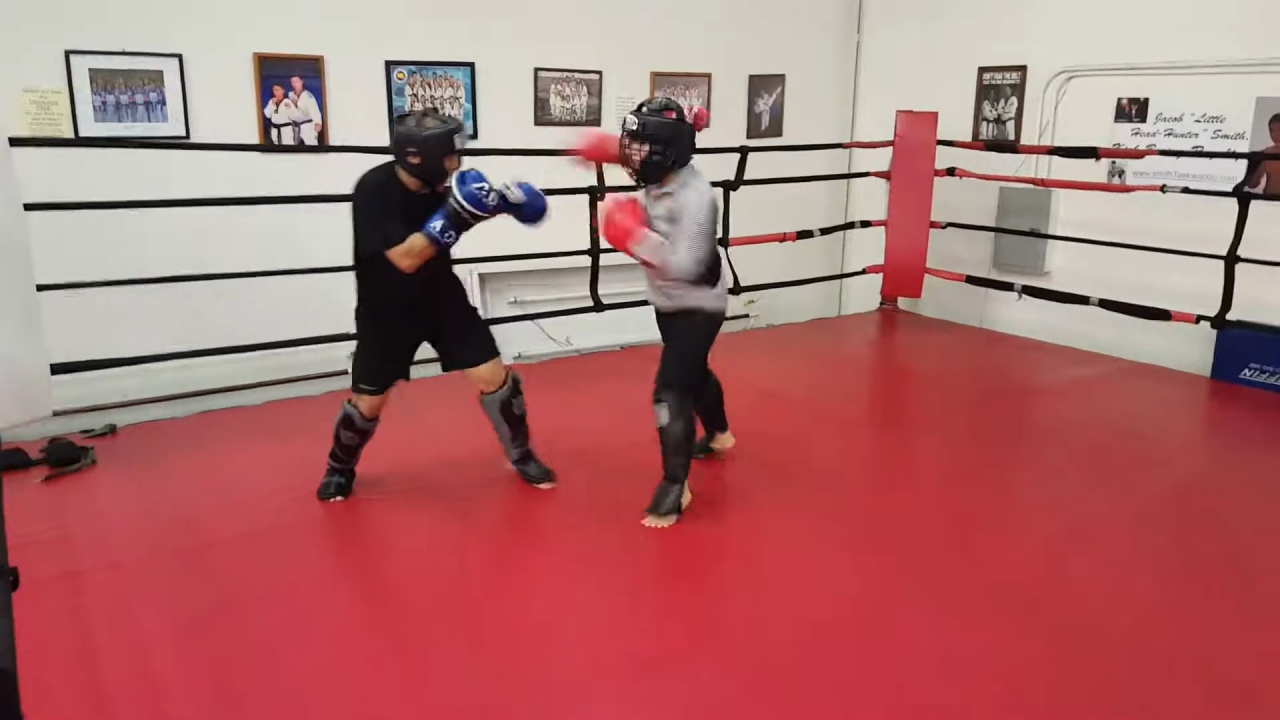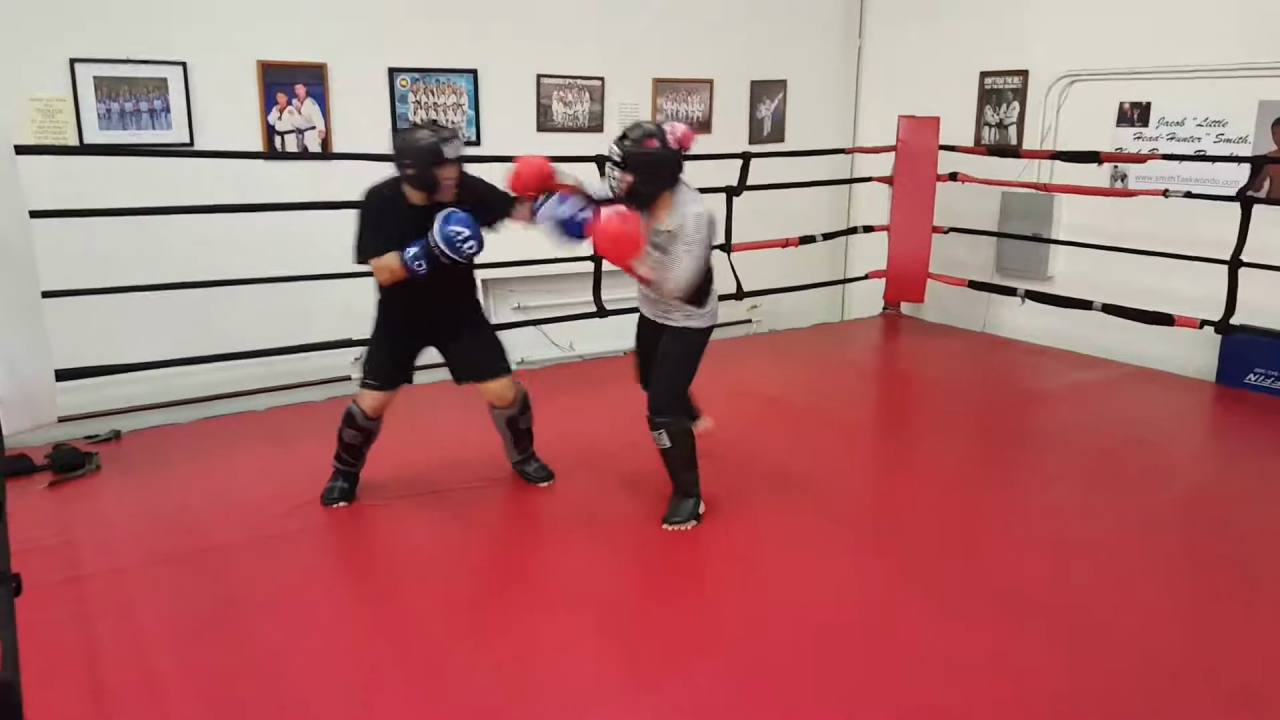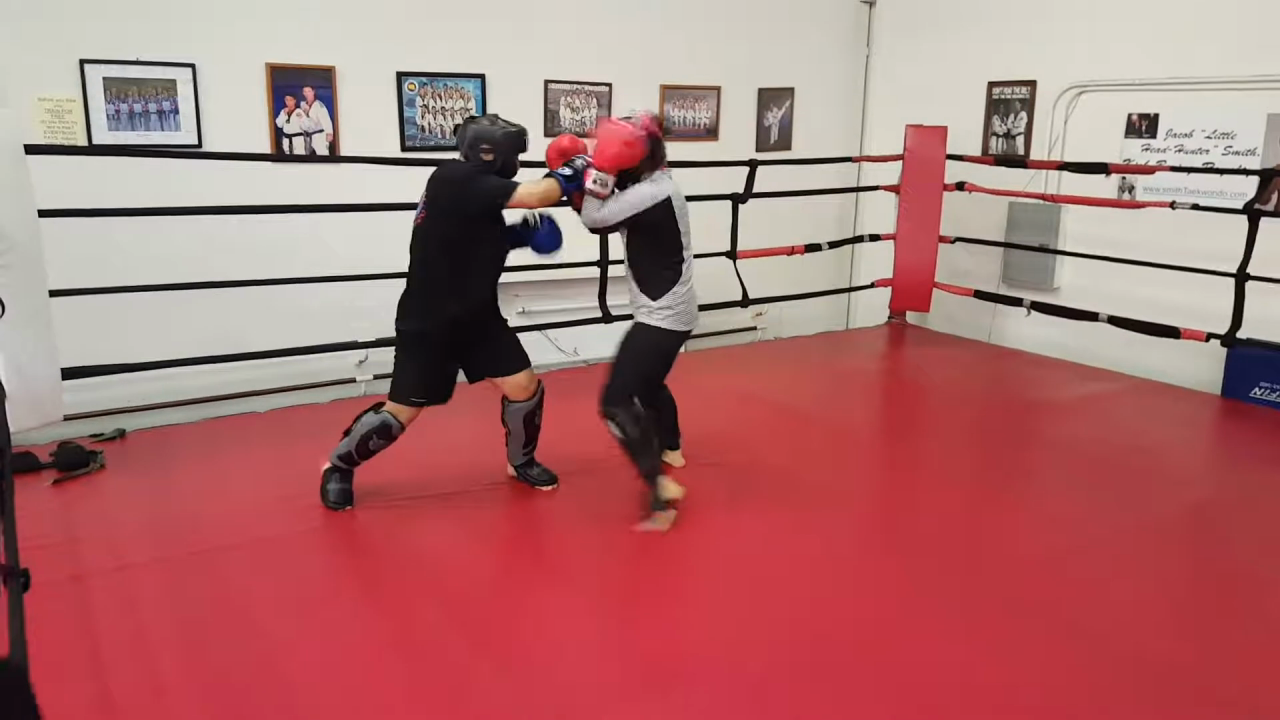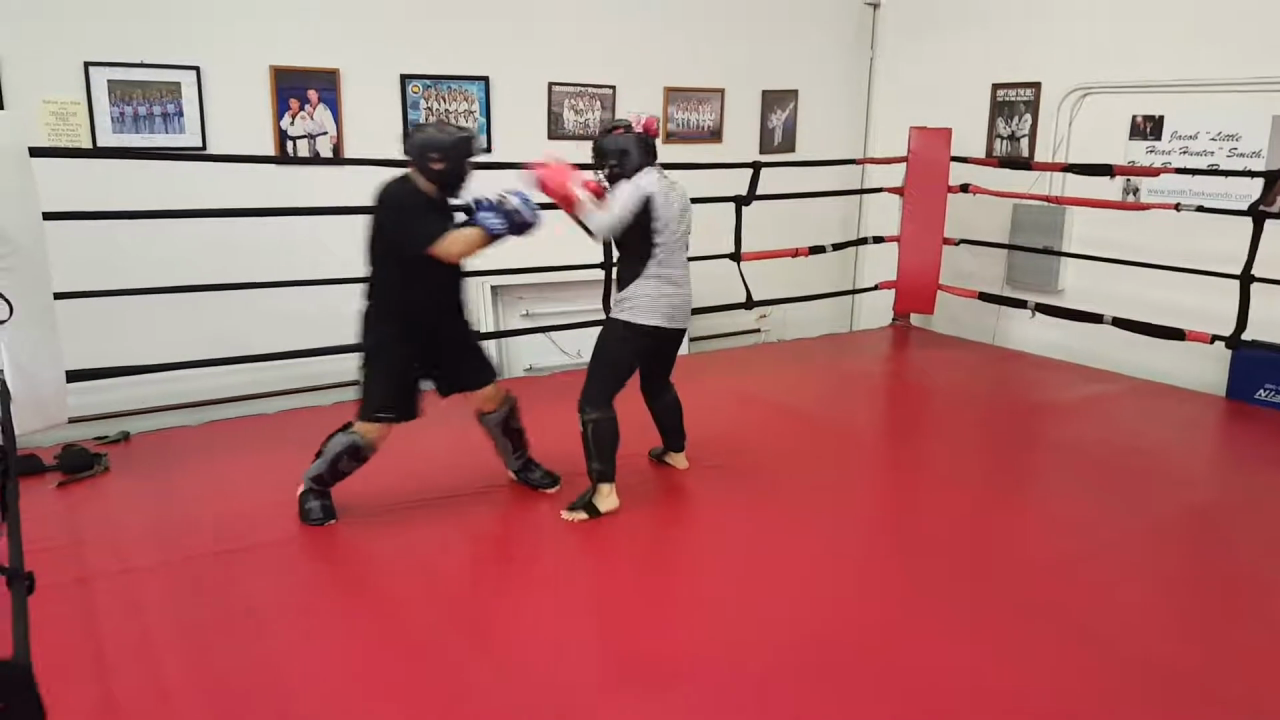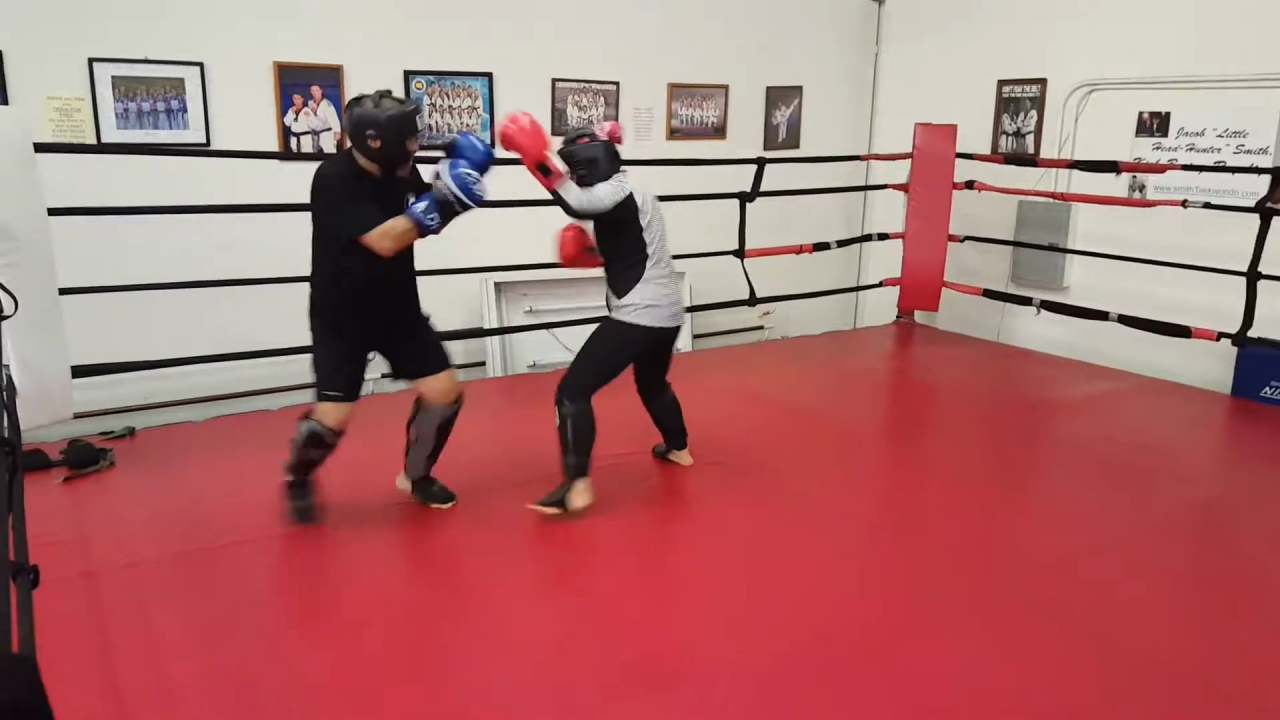
dt=0.3s
person 1, frame 1
left shoulder: (692, 192)
right shoulder: (662, 174)
left elbow: (681, 266)
left wrist: (635, 239)
right wrist: (608, 153)
left hip: (695, 304)
right hip: (671, 300)
left knee: (670, 389)
right knee: (692, 370)
left ankle: (675, 486)
right ankle: (718, 434)
person 1, frame 2
left shoulder: (692, 213)
right shoulder: (643, 190)
left elbow: (677, 284)
right elbow: (603, 190)
left wrist: (635, 257)
left hip: (686, 320)
right hip: (653, 312)
left knee: (662, 410)
right knee: (651, 380)
left ankle: (688, 496)
right ankle: (689, 419)
person 1, frame 3
left shoulder: (653, 191)
right shoulder: (658, 188)
left elbow: (595, 216)
right elbow: (611, 214)
left wrist: (603, 168)
left hip: (660, 317)
right hip: (672, 313)
left knee: (617, 401)
right knee: (648, 382)
left ankle: (660, 485)
right ankle: (670, 449)
person 1, frame 4
left shoulder: (635, 187)
right shoulder: (676, 192)
left elbow: (603, 225)
left wrist: (571, 190)
right wrist: (601, 200)
left hip: (637, 314)
right hip: (675, 315)
left knee: (595, 398)
right knee: (657, 380)
left ankle: (603, 491)
right ankle: (675, 450)
person 1, frame 5
left shoulder: (615, 191)
right shoulder: (634, 195)
left elbow: (577, 202)
left wrist: (538, 158)
right wrist: (594, 250)
left hip: (635, 316)
right hip: (666, 314)
left knee: (572, 390)
right knee: (652, 383)
left ankle: (575, 487)
right ankle: (677, 447)
person 2, frame 1
left shoulder: (440, 178)
right shoulder: (373, 191)
left elbow: (481, 196)
right elbow: (406, 258)
left wrist: (506, 198)
right wrist: (451, 216)
left hip: (442, 299)
right hip: (386, 310)
left knee: (494, 377)
right knee: (367, 402)
left ankle: (522, 455)
right ankle: (340, 466)
person 2, frame 2
left shoulder: (465, 189)
right shoulder: (379, 200)
left elbow: (515, 208)
right elbow: (383, 271)
right wrist: (431, 249)
left hip: (458, 311)
right hip: (400, 315)
left knee: (504, 391)
right knee: (371, 403)
left ankle: (523, 457)
right ankle: (346, 471)
person 2, frame 3
left shoulder: (474, 185)
right shoulder: (454, 180)
right elbow: (532, 196)
left wrist: (523, 233)
right wrist: (573, 172)
left hip: (476, 315)
right hip: (430, 320)
left knee: (525, 386)
right knee: (403, 411)
left ankle: (522, 461)
right ankle: (339, 465)
person 2, frame 4
left shoulder: (431, 196)
right shoulder: (399, 199)
left elbow: (450, 246)
right elbow: (451, 250)
left wrist: (484, 219)
right wrist: (502, 219)
left hip: (442, 324)
right hip: (395, 333)
left knee: (493, 398)
right knee: (373, 430)
left ankle: (521, 464)
right ankle: (315, 486)
person 2, frame 5
left shoulder: (398, 170)
right shoulder: (335, 179)
left elbow: (433, 212)
right elbow: (384, 242)
left wrist: (475, 164)
right wrist: (443, 194)
left hip: (399, 304)
right hip: (345, 312)
left knee: (442, 393)
right knee: (332, 417)
left ankle: (416, 476)
right ankle: (299, 478)
